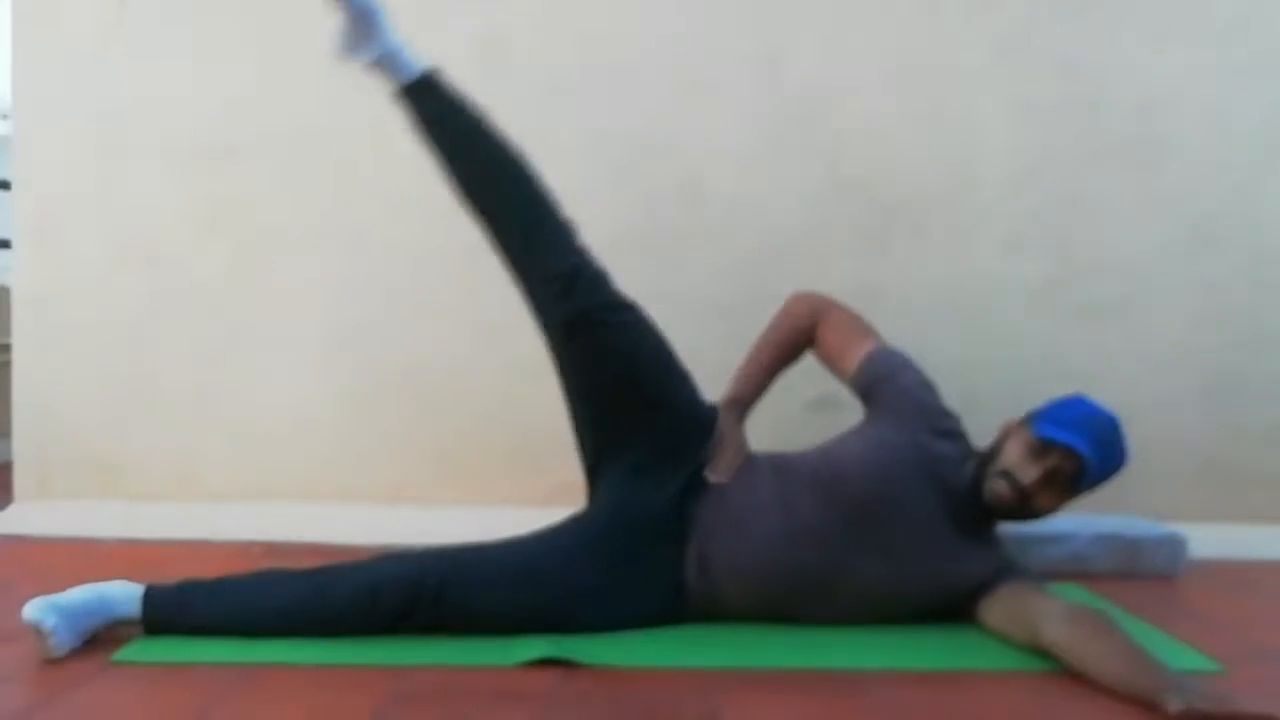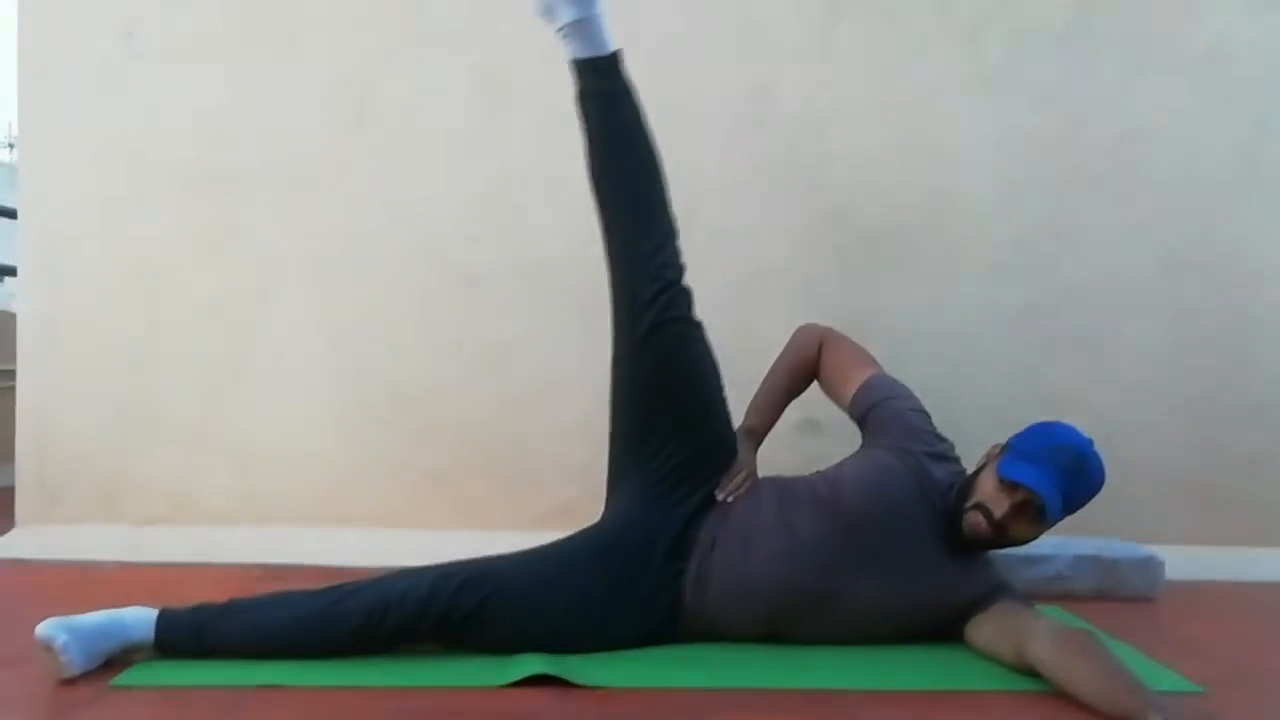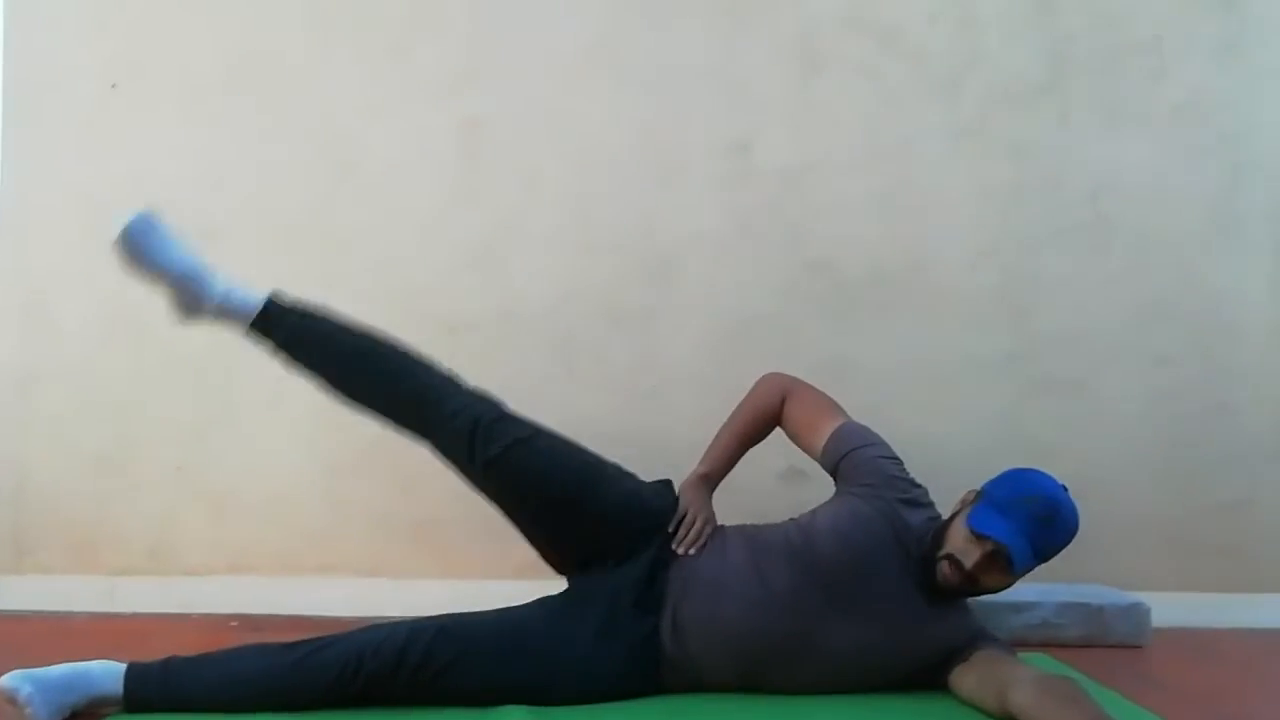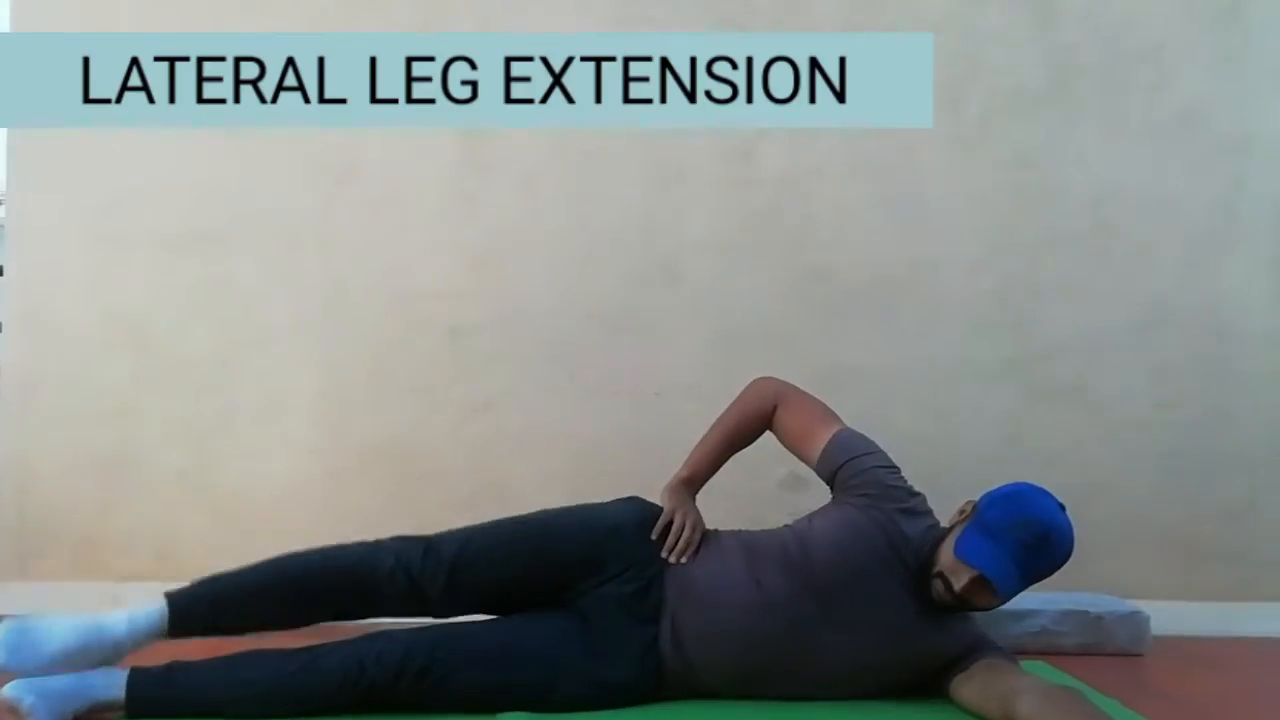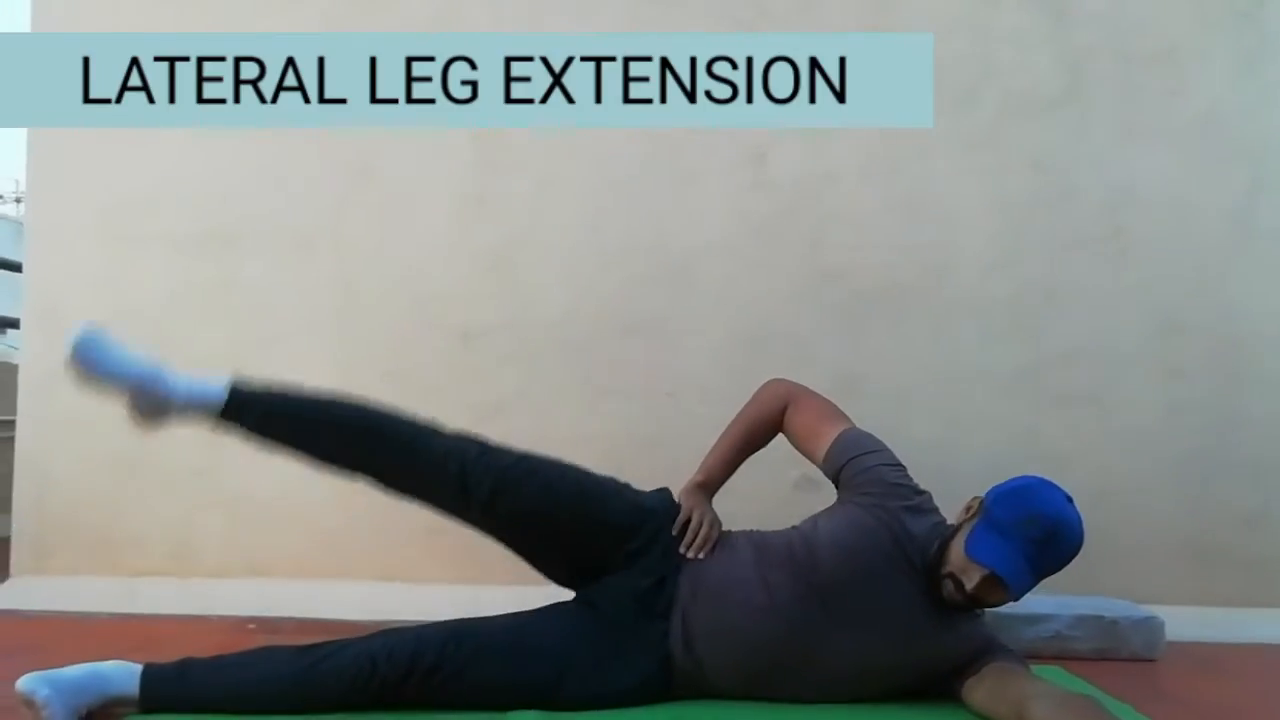
dt=0.4s
person 1, frame 1
left shoulder: (975, 568)
right shoulder: (930, 425)
right elbow: (813, 309)
right wrist: (733, 410)
left hip: (654, 581)
right hip: (671, 468)
left knee: (417, 591)
right knee: (576, 283)
left ankle: (133, 603)
person 1, frame 2
left shoulder: (970, 586)
right shoulder: (924, 454)
right elbow: (816, 338)
right wrist: (746, 444)
left hip: (650, 602)
right hip: (679, 500)
left knee: (430, 607)
right knee: (657, 304)
left ankle: (143, 628)
person 1, frame 3
right shoulder: (892, 498)
right elbow: (784, 387)
right wrist: (701, 479)
right hip: (650, 553)
right knee: (483, 436)
right ankle: (234, 299)
person 1, frame 4
right shoulder: (888, 500)
right elbow: (774, 393)
right wrist: (683, 484)
right hip: (636, 556)
right knee: (407, 572)
right ankle: (131, 623)
person 1, frame 5
right shoulder: (898, 503)
right elbow: (785, 394)
right wrist: (701, 486)
right hip: (647, 551)
right knee: (451, 464)
right ankle: (190, 393)
